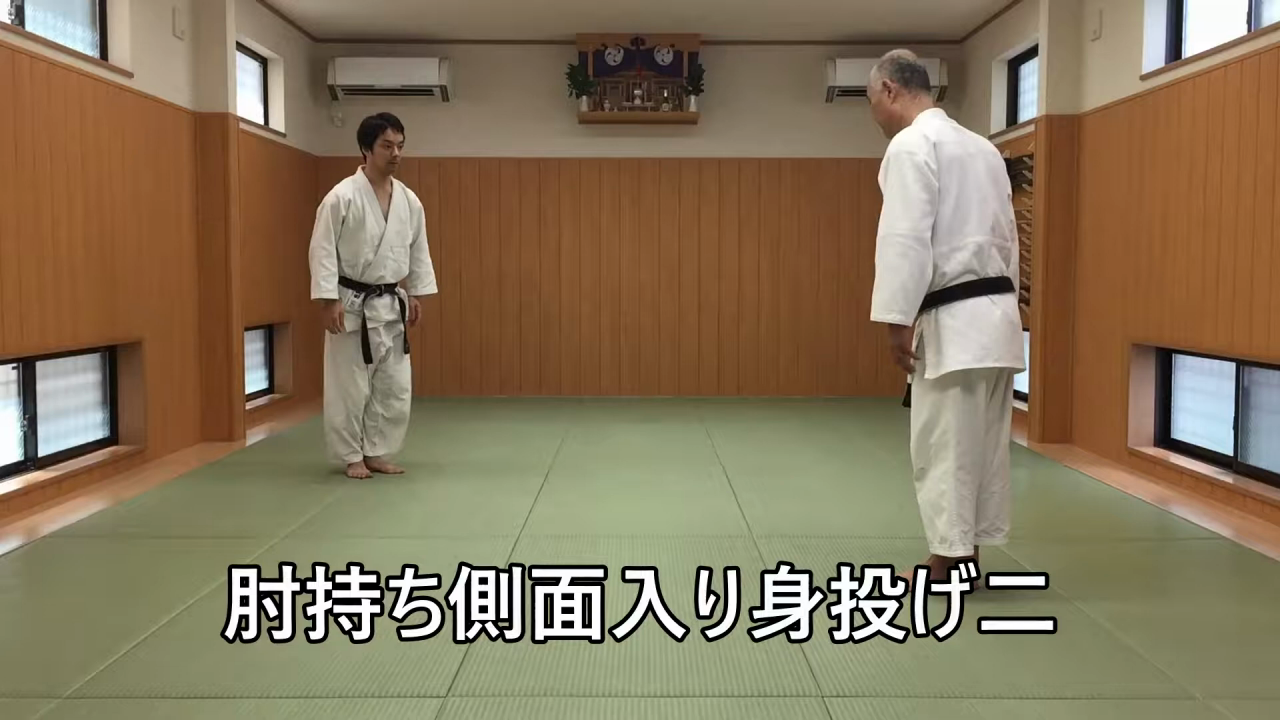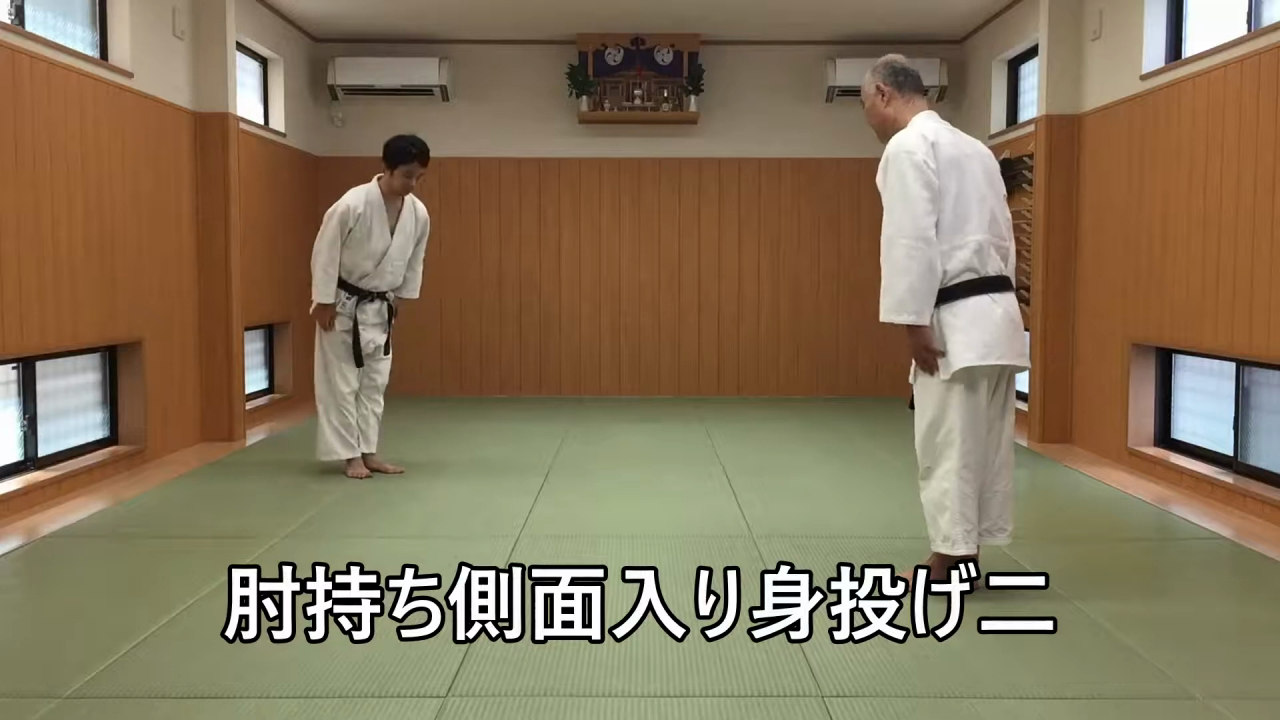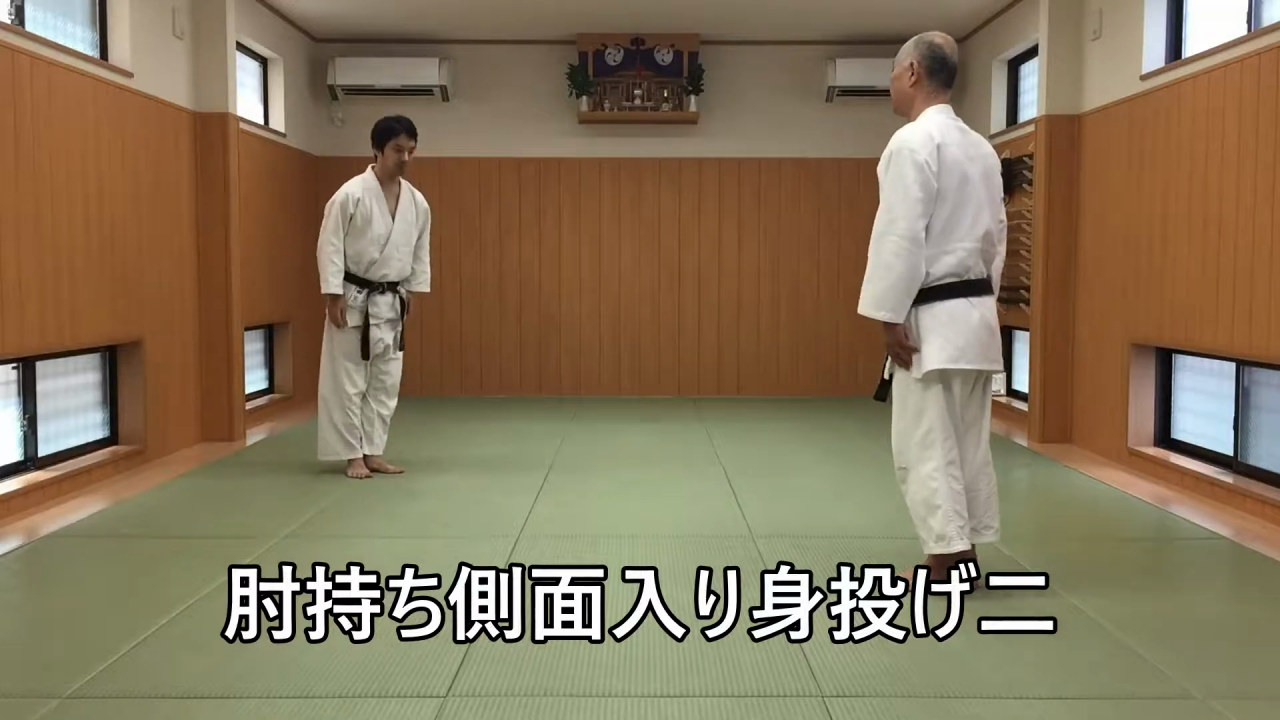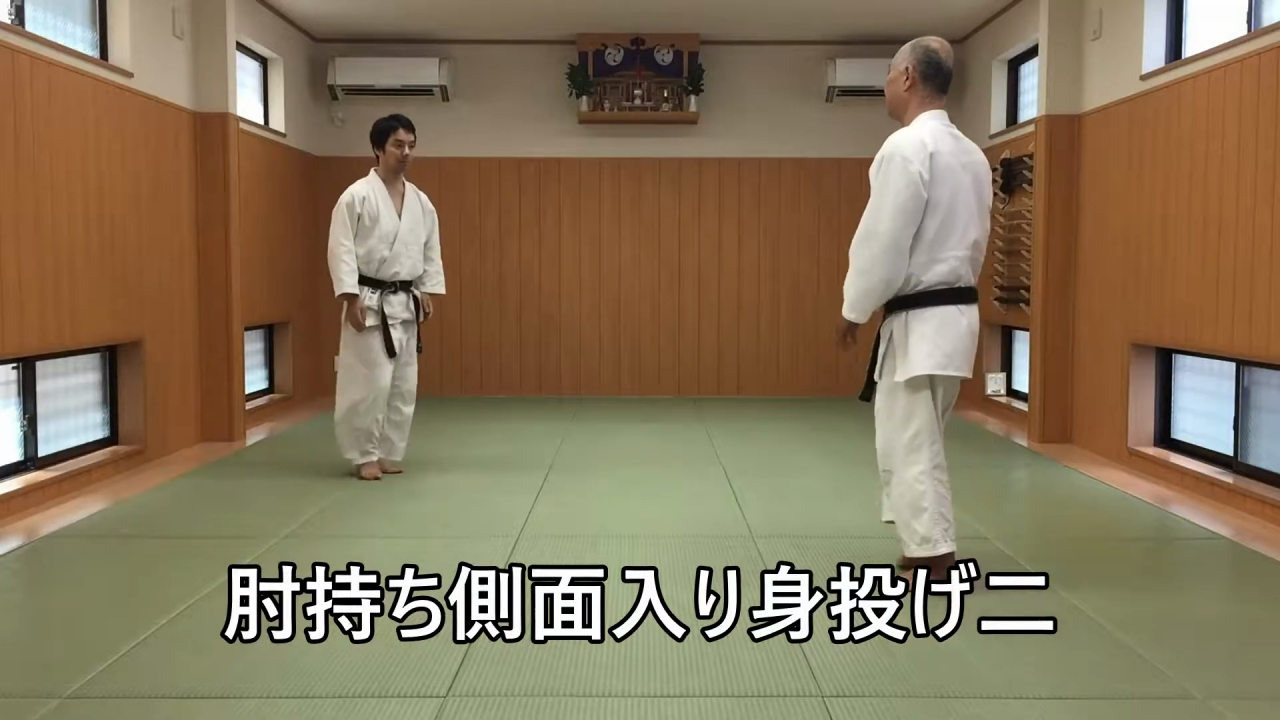
dt=0.3s
person 1, frame 1
left shoulder: (912, 145)
right shoulder: (983, 148)
left elbow: (906, 238)
right elbow: (1007, 235)
left wrist: (897, 320)
left hip: (954, 317)
right hip: (997, 311)
left knee: (944, 446)
right knee: (983, 443)
left ankle: (948, 560)
right ankle: (965, 552)
person 1, frame 2
left shoulder: (908, 146)
right shoulder: (974, 148)
left elbow: (911, 240)
right elbow: (1001, 234)
left wrist: (913, 321)
left hip: (957, 316)
right hip: (997, 309)
left knee: (948, 445)
right knee: (986, 443)
left ankle: (951, 559)
right ankle: (964, 551)
person 1, frame 3
left shoulder: (914, 141)
right shoulder: (980, 147)
left elbow: (899, 238)
right elbow: (994, 236)
left wrist: (890, 318)
left hip: (933, 315)
right hip: (976, 310)
left knee: (924, 446)
right knee: (967, 442)
left ankle: (948, 558)
right ankle: (963, 549)
person 1, frame 4
left shoulder: (907, 147)
right shoulder: (971, 154)
left elbow: (882, 243)
left wrist: (854, 310)
left hip: (919, 320)
right hip: (958, 312)
left knee: (910, 449)
right knee: (910, 438)
left ankle: (938, 559)
right ankle: (929, 545)
person 2, frame 1
left shoulder: (409, 200)
right shoulder: (342, 197)
left elbow: (419, 251)
right elbow: (322, 250)
left wrist: (418, 295)
right wrist: (329, 301)
left hip: (391, 304)
right hip: (352, 303)
left knee: (395, 386)
right knee: (350, 386)
left ankle: (376, 452)
right ankle: (352, 456)
person 2, frame 2
left shoulder: (418, 213)
right shoulder: (353, 205)
left elbow: (413, 261)
right elbow: (325, 254)
left wrist: (400, 298)
right wrist: (324, 303)
left hip: (379, 308)
right hip: (344, 303)
left knee: (374, 384)
right knee: (341, 383)
left ankle: (368, 452)
right ankle: (350, 455)
person 2, frame 3
left shoulder: (416, 201)
right shoulder: (351, 194)
left elbow: (420, 251)
right elbow: (330, 247)
left wrist: (411, 292)
right wrist: (334, 297)
left hip: (391, 302)
right hip: (354, 299)
left knee: (385, 383)
right knee: (347, 382)
left ankle: (372, 452)
right ankle: (351, 455)
person 2, frame 4
left shoulder: (421, 201)
right shoulder: (357, 196)
left elbow: (430, 252)
right elbow: (341, 249)
left wrist: (428, 293)
right wrist: (351, 298)
left hip: (406, 303)
right hip: (369, 301)
left knee: (403, 386)
right knee: (371, 383)
left ankle: (385, 453)
right ankle: (364, 456)
